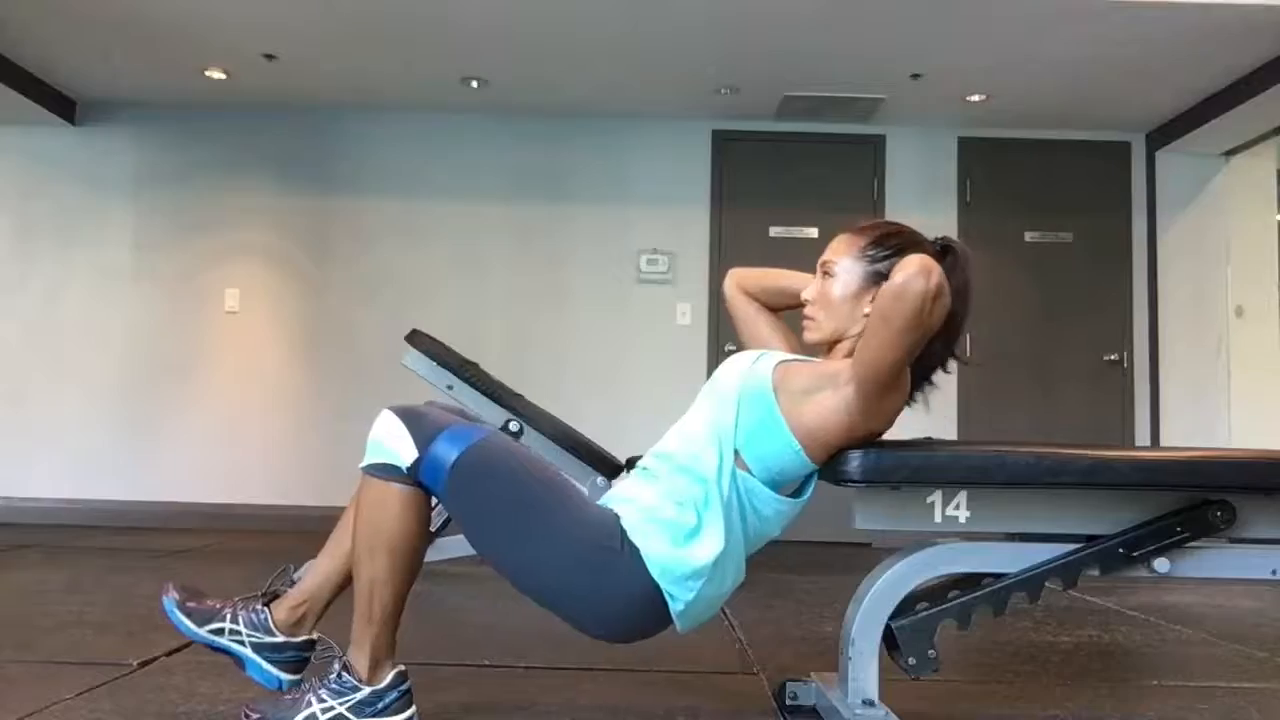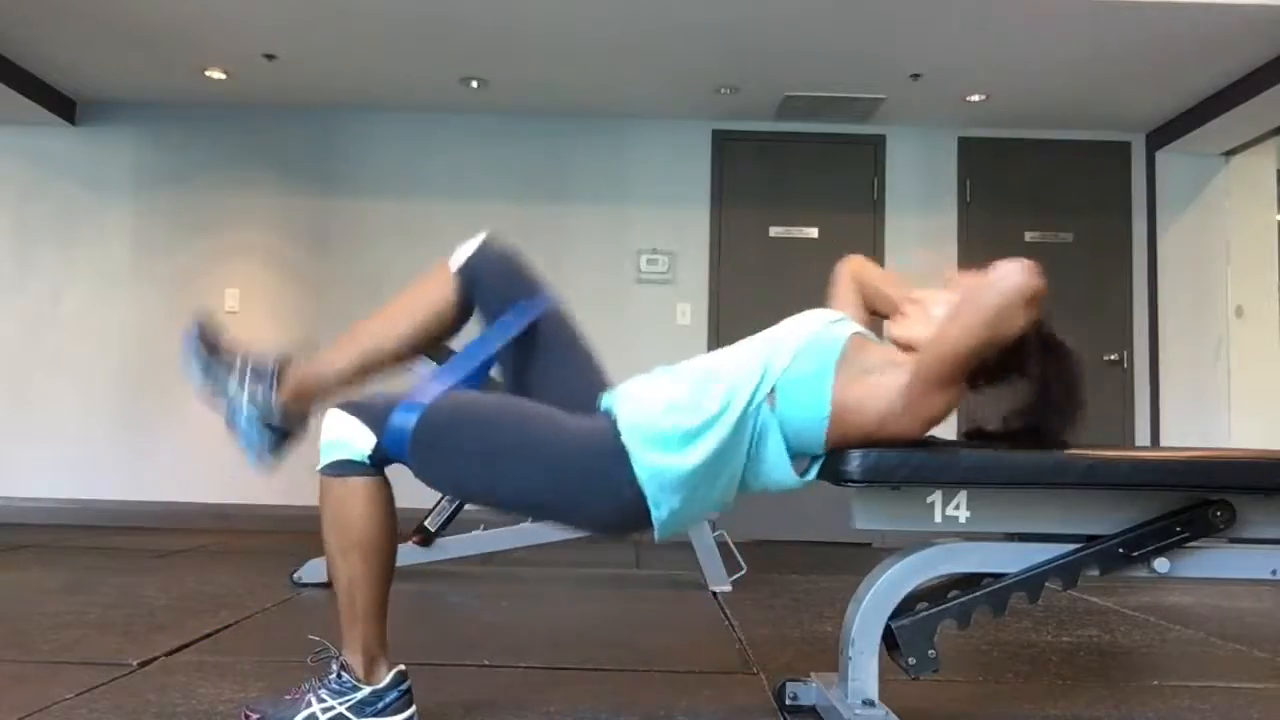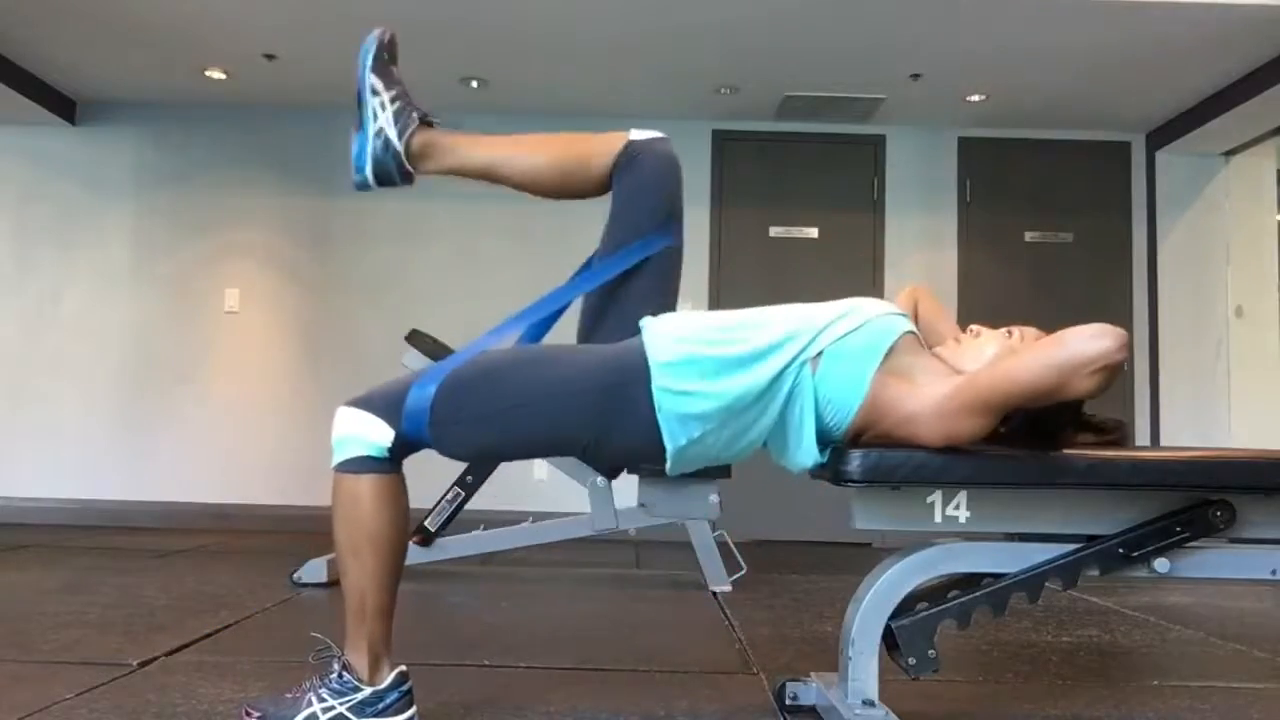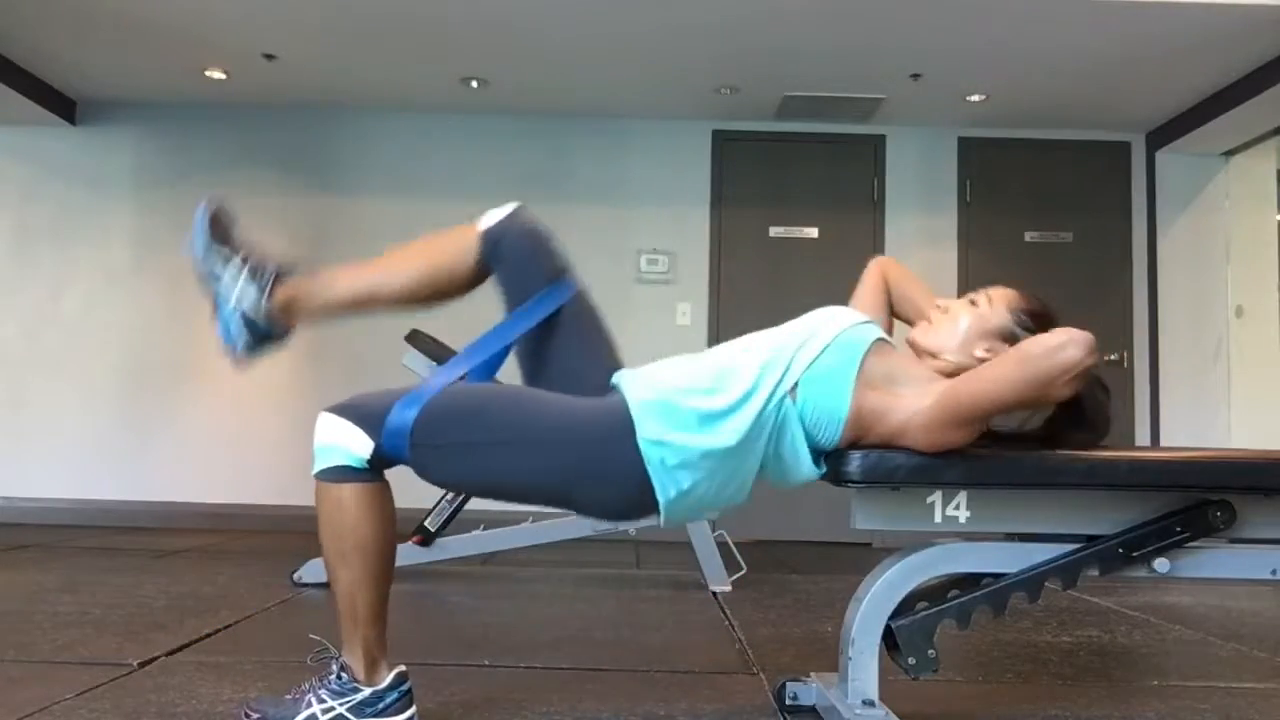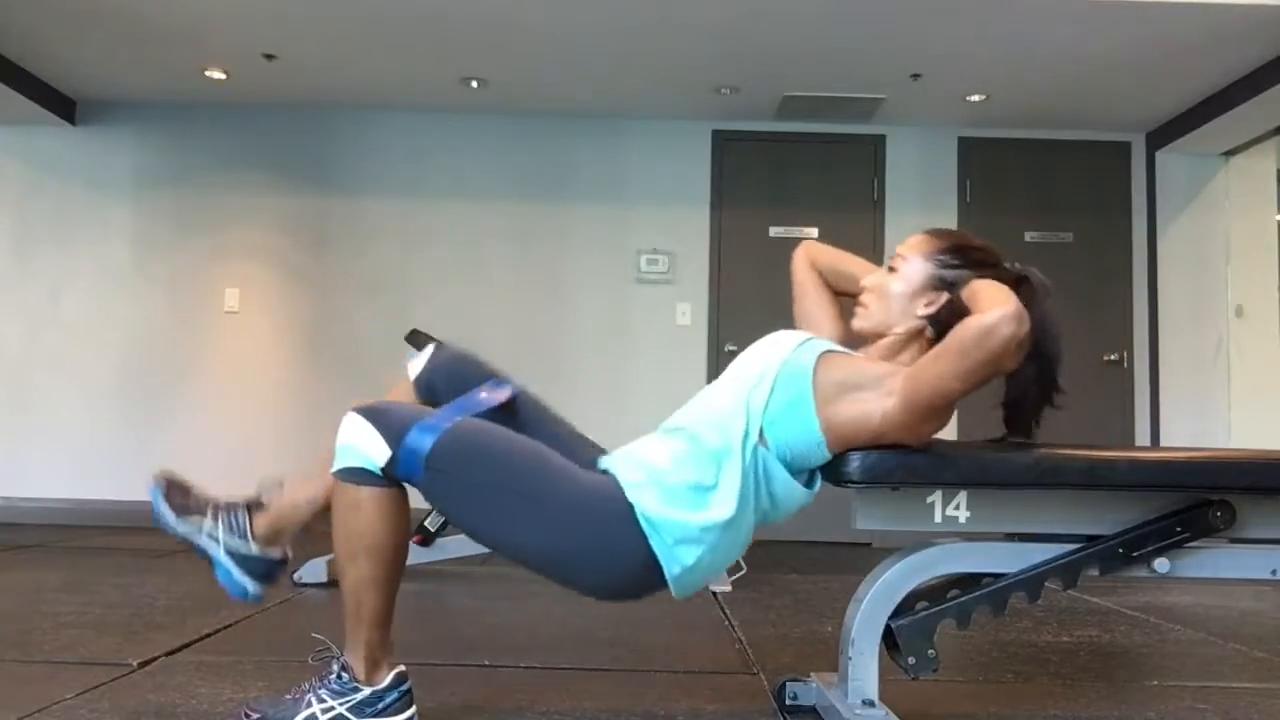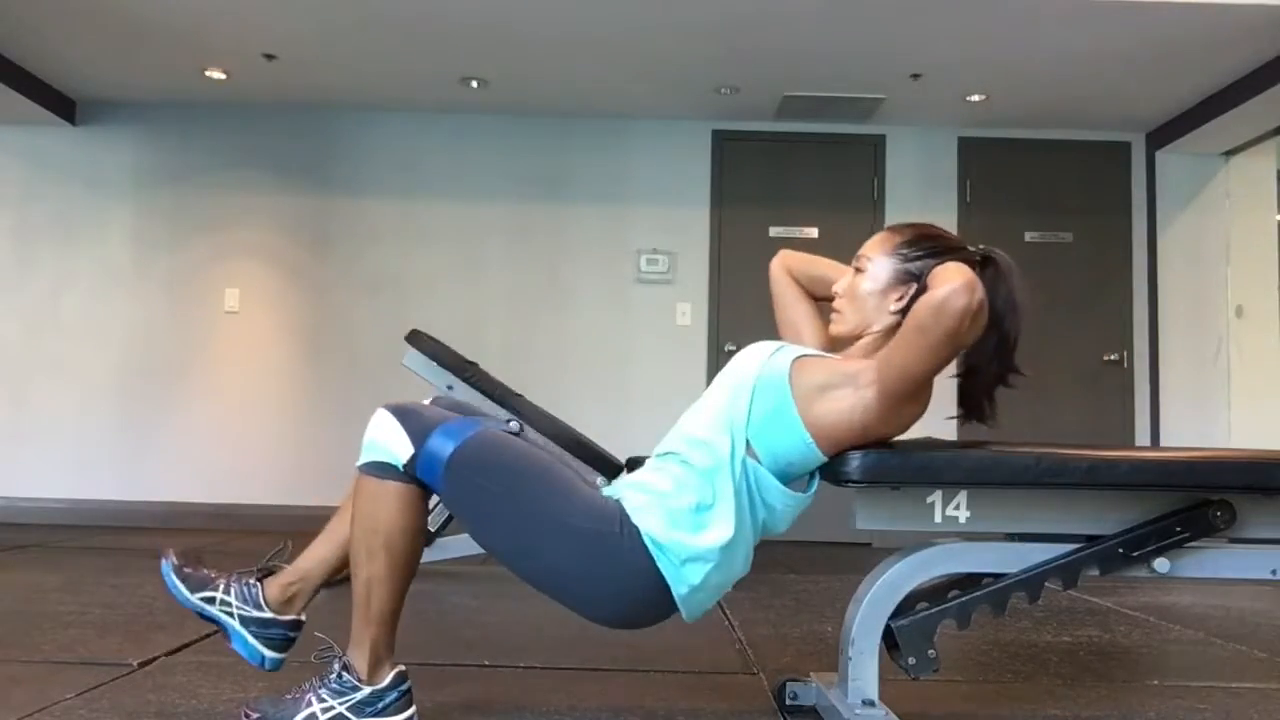
dt=0.4s
person 1, frame 1
left shoulder: (858, 396)
right shoulder: (803, 371)
left elbow: (920, 280)
right elbow: (737, 281)
left wrist: (874, 285)
right wrist: (831, 286)
left hip: (627, 572)
right hip: (620, 533)
left knee: (403, 435)
right knee: (426, 432)
right ankle: (284, 627)
person 1, frame 2
left shoulder: (908, 393)
right shoulder: (870, 355)
left elbow: (1015, 281)
right elbow: (849, 269)
left wrist: (935, 318)
right wrist: (916, 308)
left hip: (620, 468)
right hip: (614, 425)
left knee: (356, 431)
right knee: (484, 266)
right ankle: (283, 399)
person 1, frame 3
left shoulder: (945, 410)
right shoulder: (922, 368)
left elbow: (1103, 345)
right elbow: (914, 297)
left wrist: (985, 359)
right wrist: (952, 341)
left hip: (641, 396)
right hip: (645, 359)
left knee: (366, 426)
right knee: (646, 158)
right ankle: (410, 146)
person 1, frame 4
left shoulder: (932, 408)
right shoulder: (884, 352)
left elbow: (1071, 347)
right elbow: (881, 265)
left wrist: (994, 324)
right wrist: (942, 304)
left hip: (633, 450)
right hip: (625, 409)
left knee: (351, 432)
right knee: (510, 235)
right ankle: (281, 298)
person 1, frame 5
left shoulder: (897, 401)
right shoulder: (842, 359)
left elbow: (1006, 325)
right elbow: (808, 254)
left wrist: (975, 280)
right wrist: (895, 279)
left hip: (632, 534)
right hip: (622, 494)
left knee: (372, 434)
right knee: (439, 375)
right ankle: (260, 535)
person 1, frame 6
left shoulder: (877, 392)
right shoulder: (830, 365)
left elbow: (962, 296)
right elbow: (786, 264)
left wrist: (933, 273)
right wrist: (869, 277)
left hip: (637, 561)
right hip: (625, 523)
left knee: (402, 433)
right knee: (434, 428)
right ankle: (273, 605)
